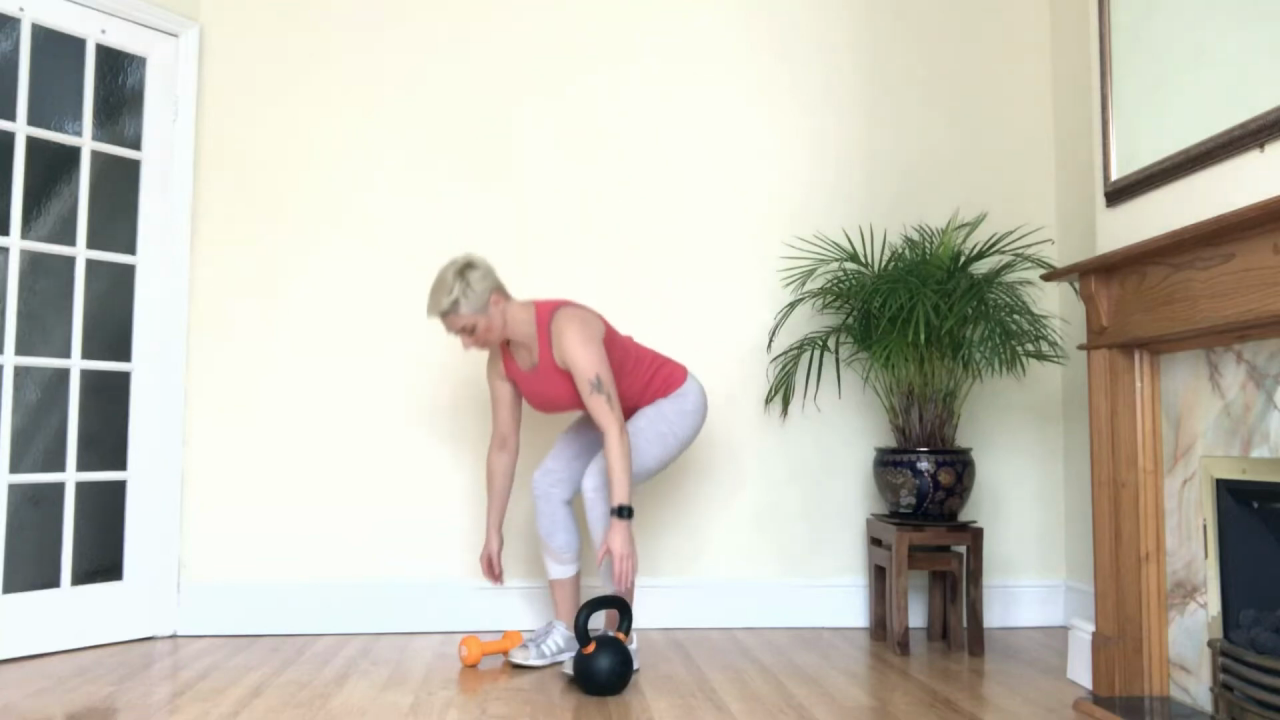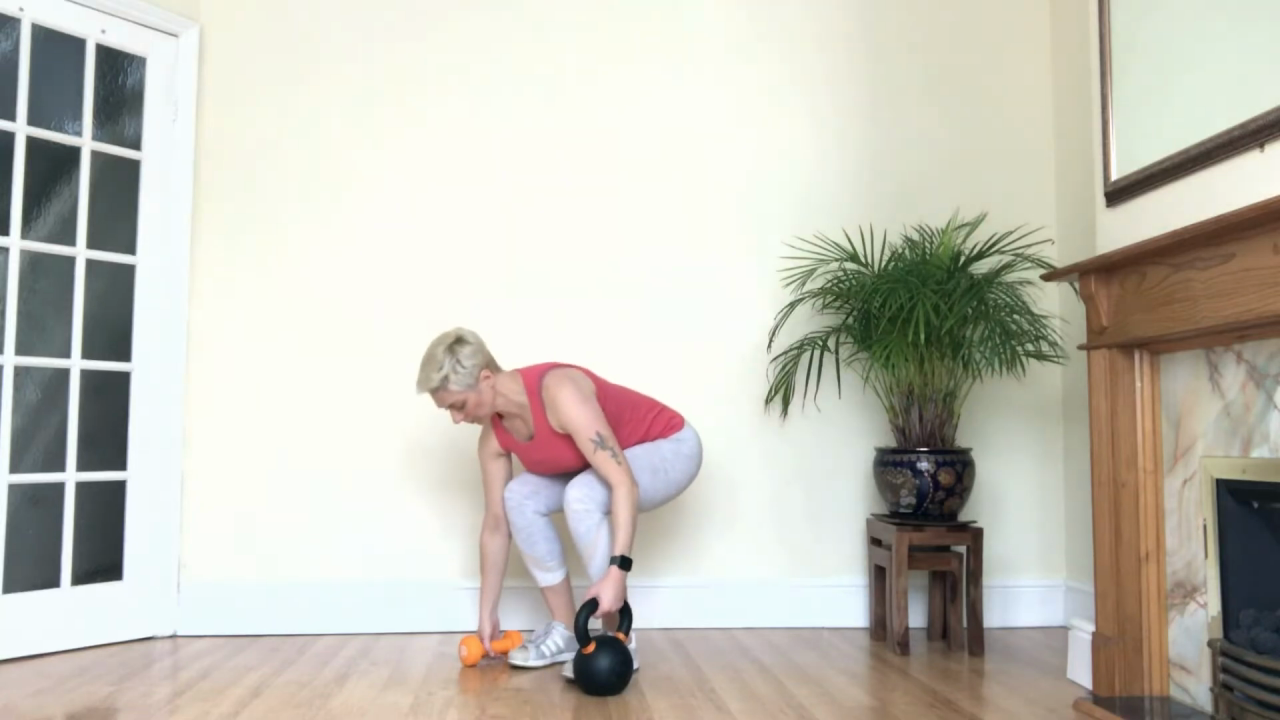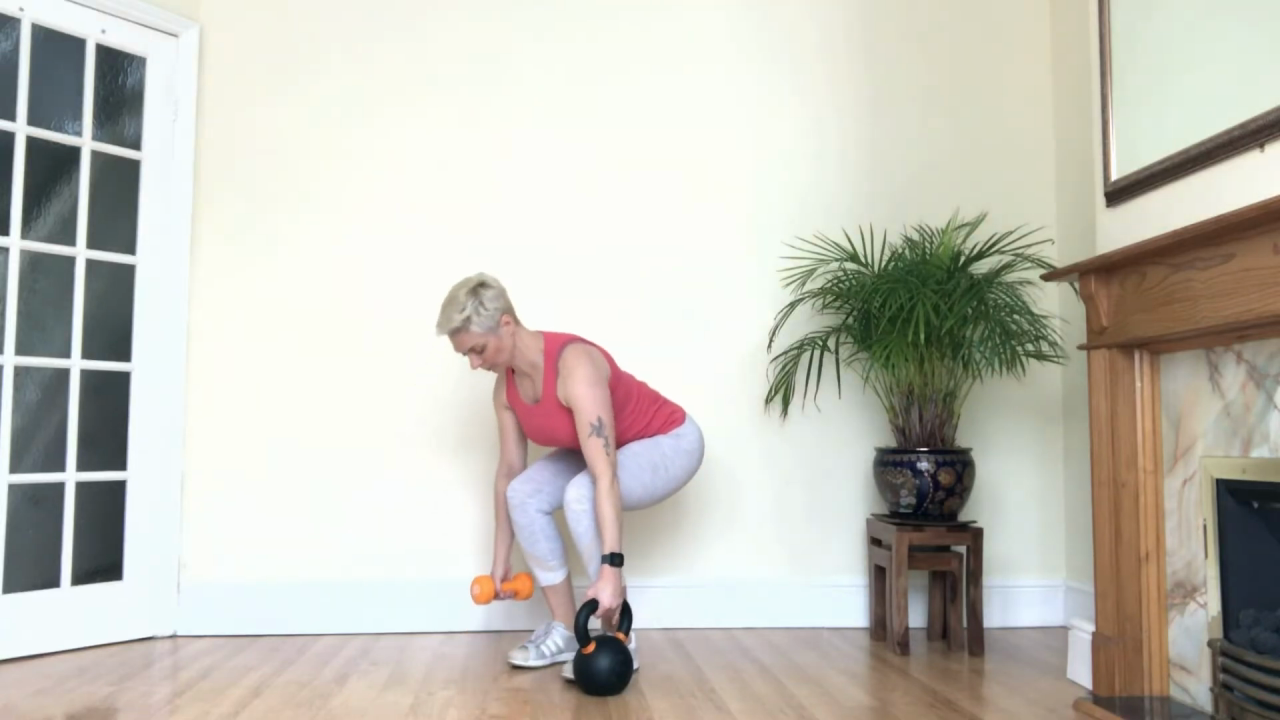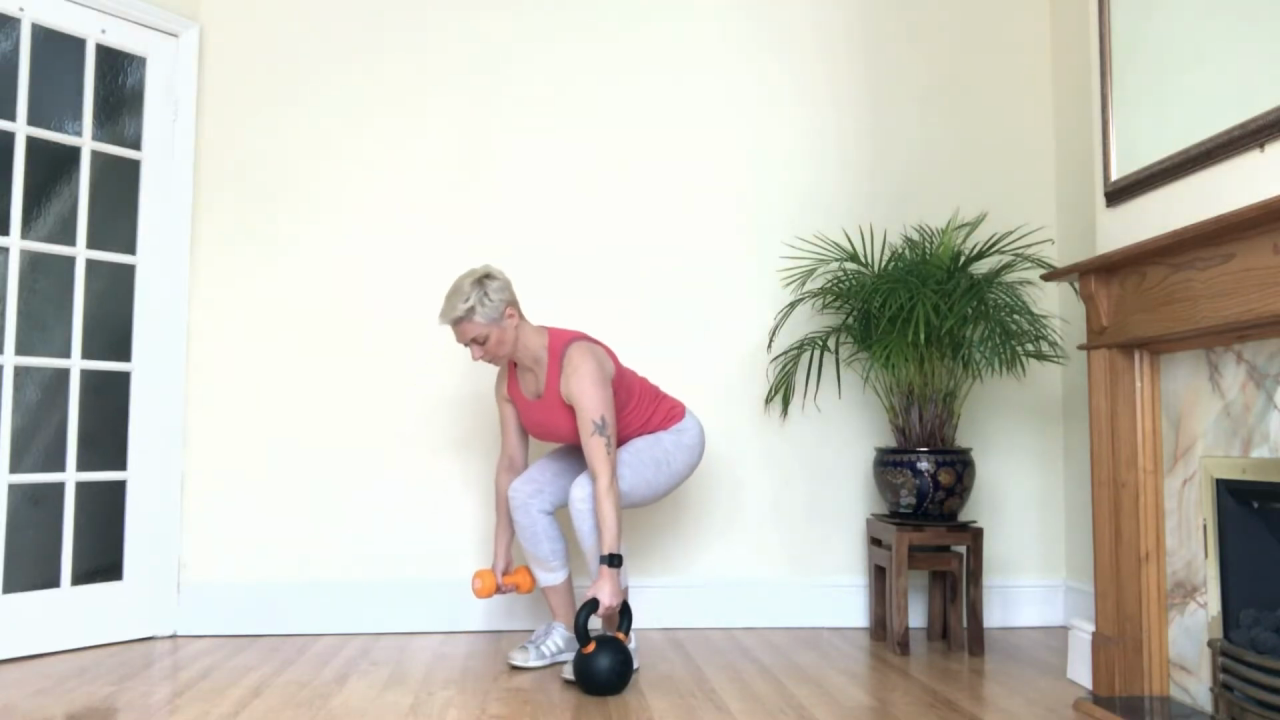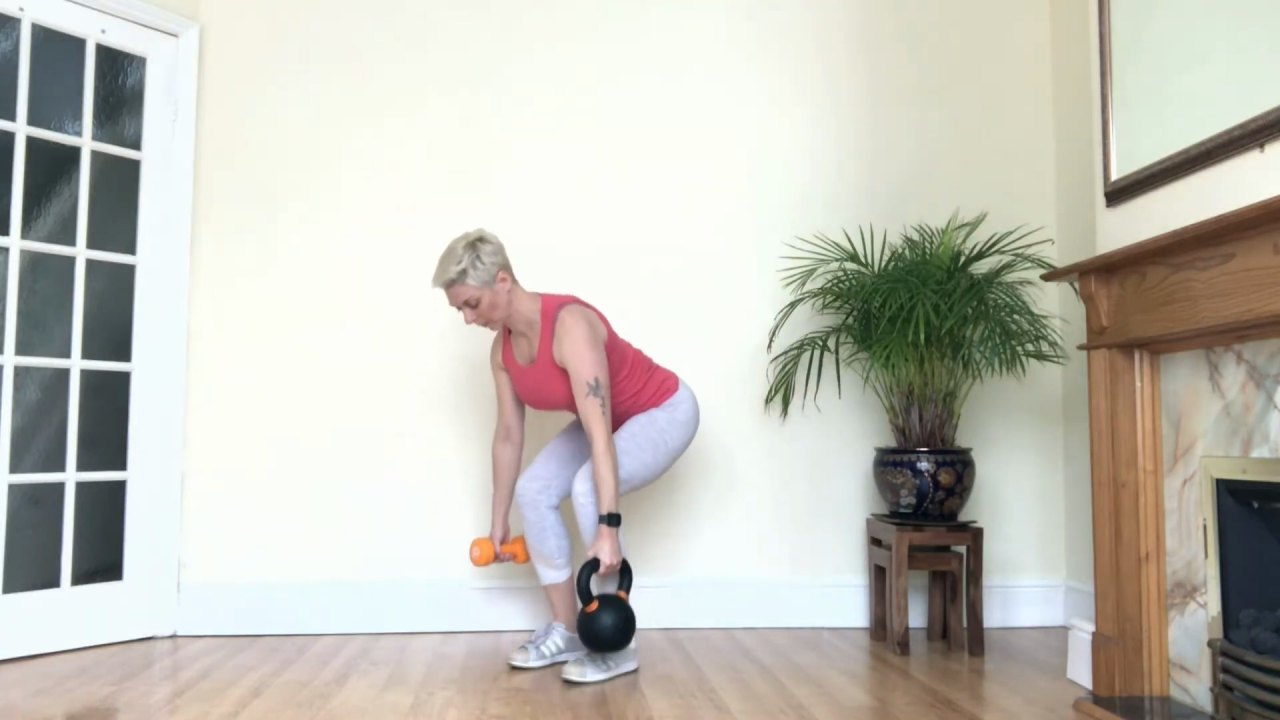
dt=1s
person 1, frame 1
left shoulder: (567, 329)
right shoulder: (501, 358)
left elbow: (614, 430)
right elbow: (503, 444)
left wrist: (621, 520)
right wrist: (493, 533)
left hip: (671, 402)
right hip: (621, 410)
left knee: (598, 484)
right knee: (547, 484)
right ankle: (566, 629)
person 1, frame 2
left shoulder: (559, 392)
right shoulder: (494, 434)
left elbow: (624, 483)
right elbow: (496, 524)
left wrist: (617, 571)
right wrist: (487, 614)
left hip: (670, 447)
right hip: (607, 457)
left knee: (582, 496)
right knee: (521, 496)
right ankle: (565, 631)
person 1, frame 3
left shoulder: (574, 366)
right shoulder: (506, 387)
left elbow: (605, 478)
right elbow: (509, 472)
left wrist: (611, 570)
right wrist: (500, 561)
left hip: (669, 443)
right hip: (607, 446)
left knee: (580, 495)
right knee: (525, 493)
right ankle: (565, 631)
person 1, frame 4
left shoulder: (577, 363)
right shoulder: (508, 378)
left elbow: (604, 478)
right elbow: (510, 467)
left wrist: (609, 570)
right wrist: (501, 553)
left hip: (669, 438)
right hip: (608, 443)
left knee: (584, 495)
right knee: (527, 493)
right ankle: (565, 632)
person 1, frame 5
left shoulder: (569, 325)
right shoulder: (503, 347)
left elbow: (600, 436)
right elbow: (507, 435)
left wrist: (609, 529)
right wrist: (498, 522)
left hip: (664, 411)
right hip: (608, 417)
left knee: (587, 489)
right knee: (533, 490)
left ankle: (617, 643)
right ankle: (565, 632)
